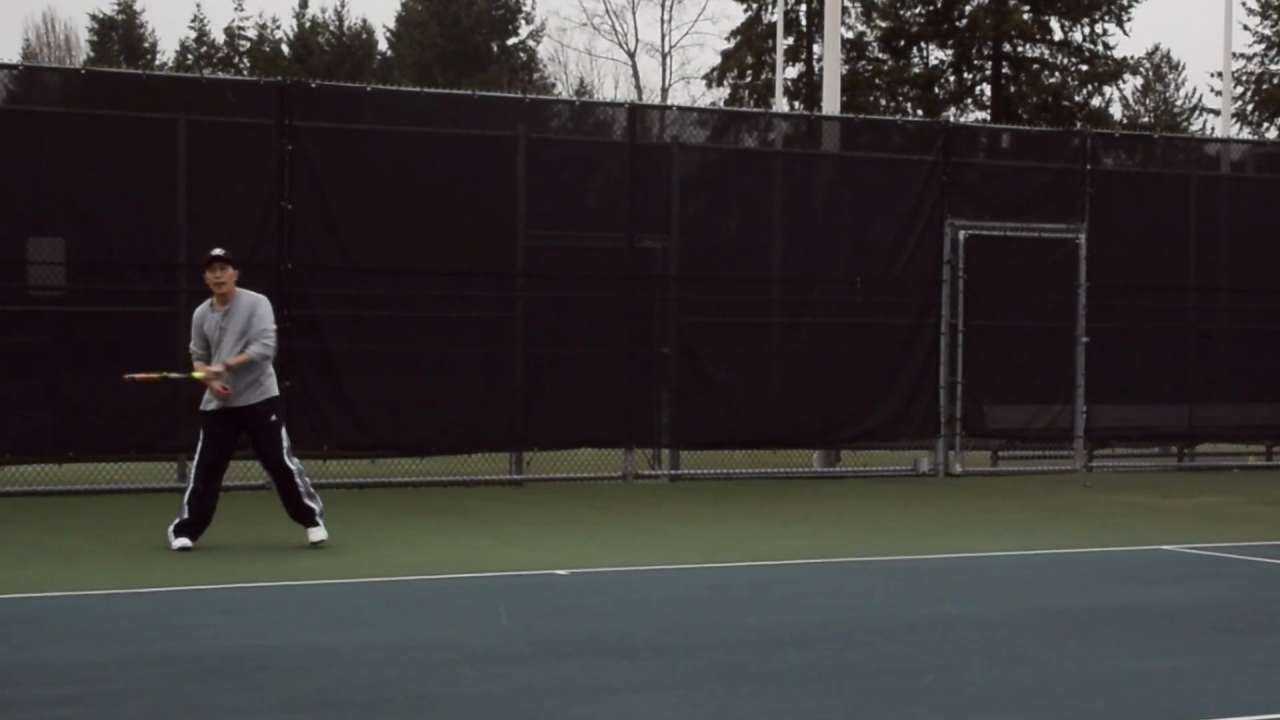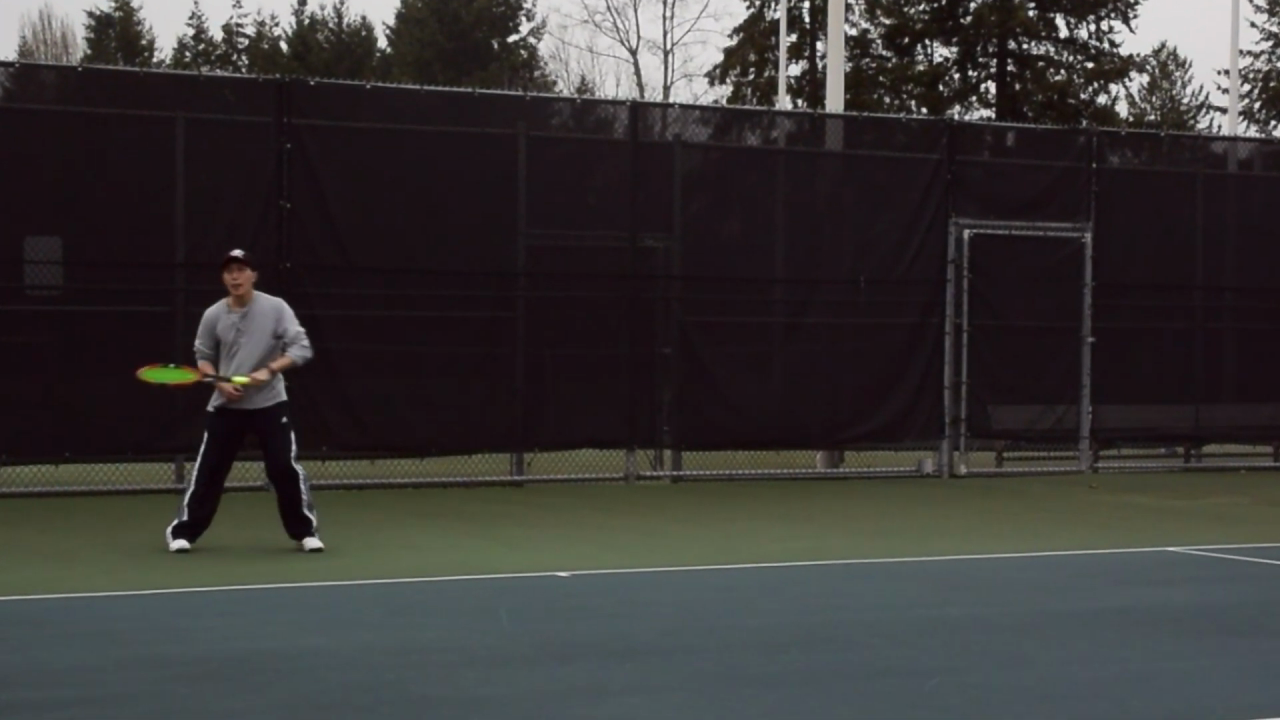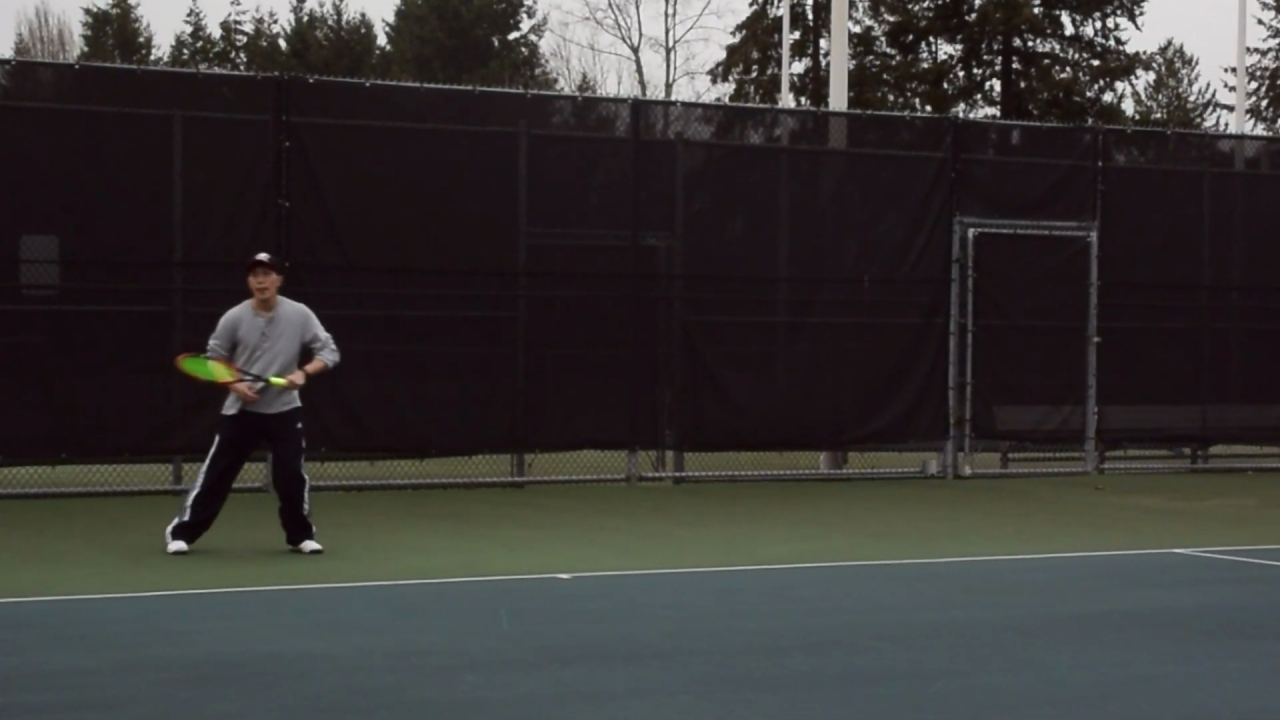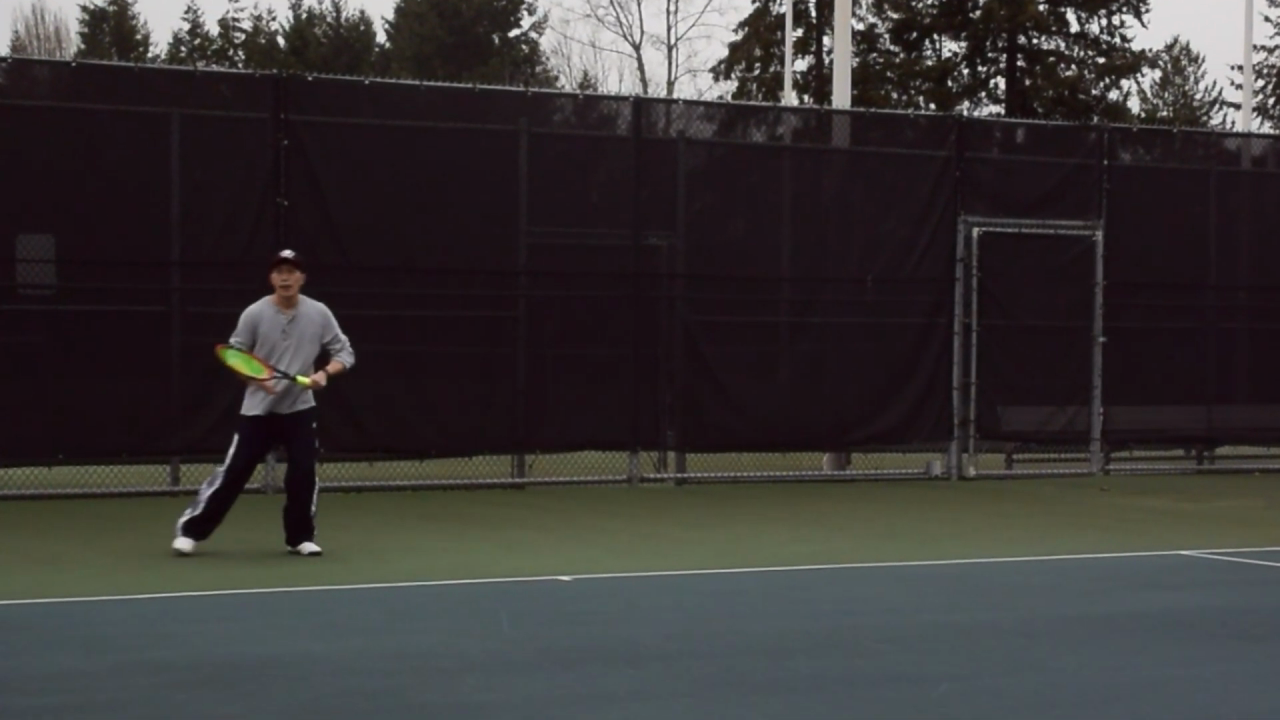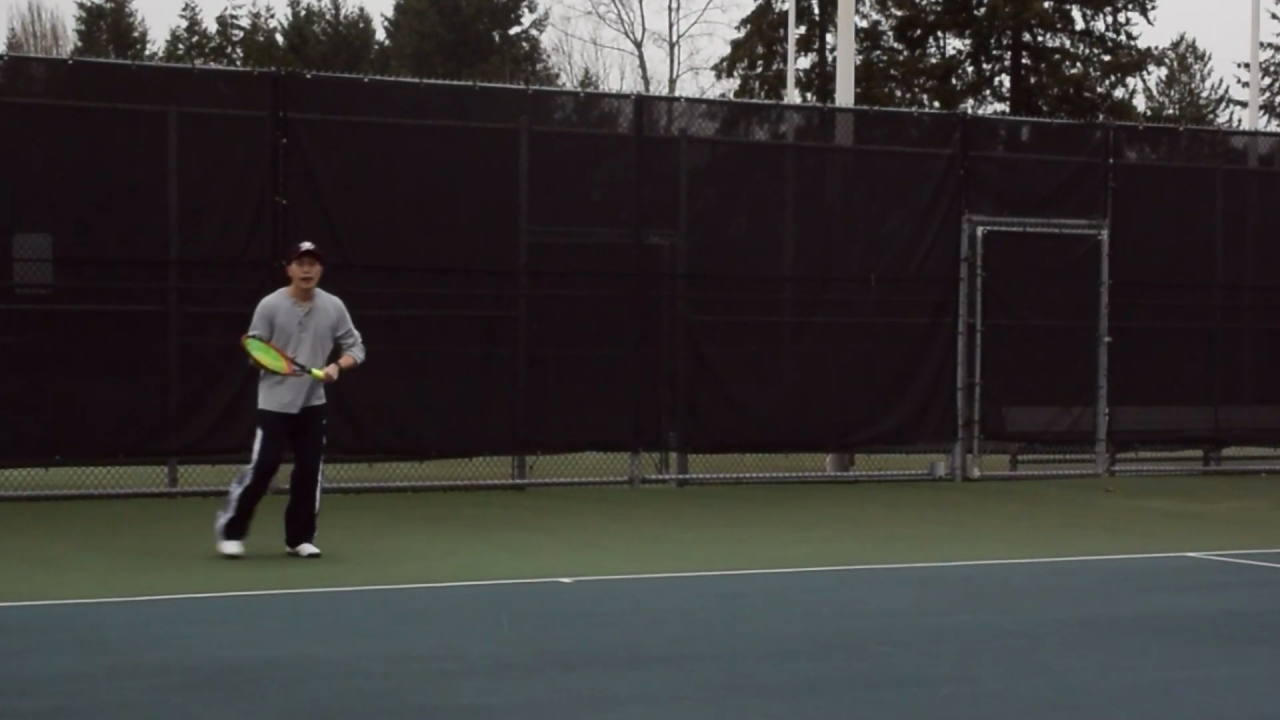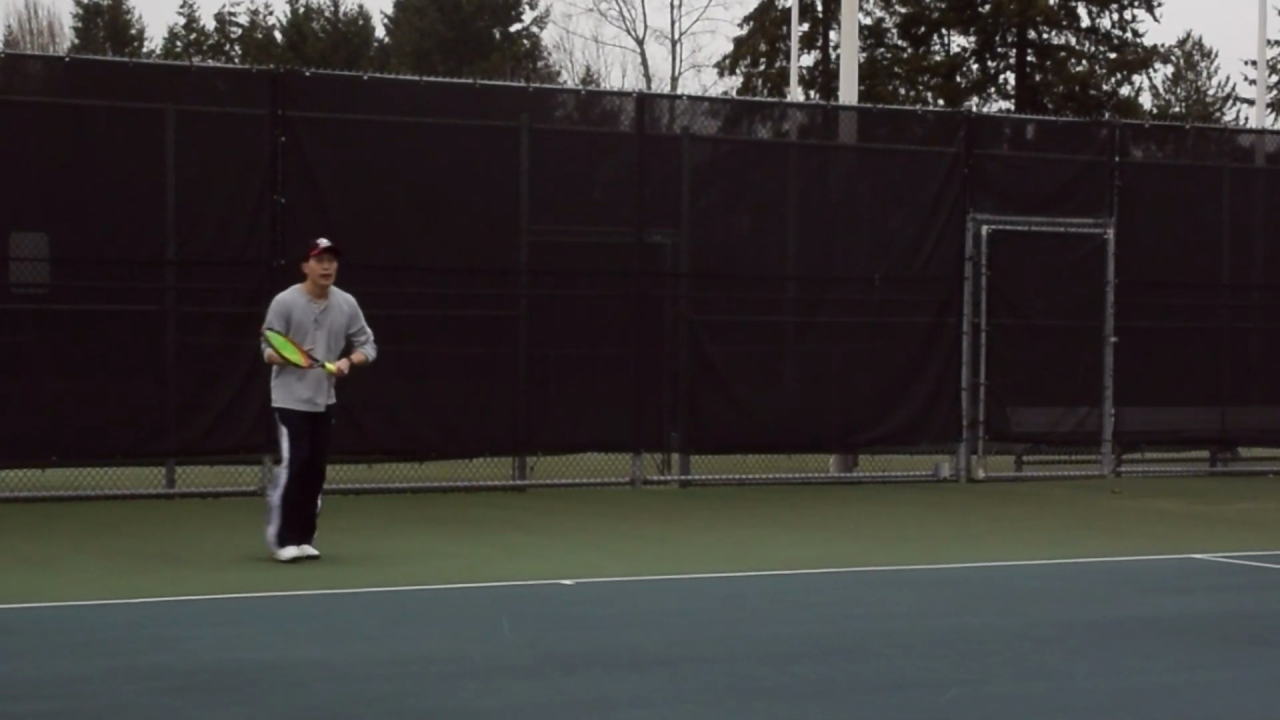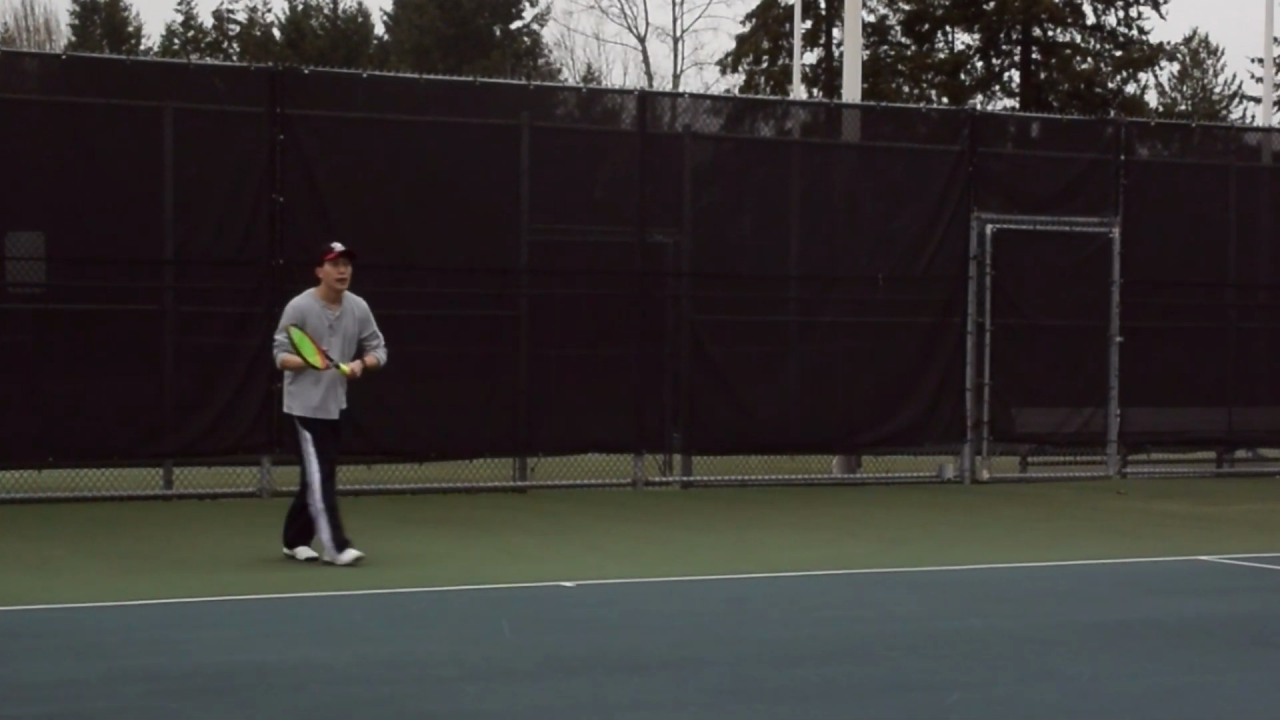
dt=0.2s
person 1, frame 1
left shoulder: (256, 303)
right shoulder: (201, 315)
left elbow: (265, 346)
right elbow: (198, 357)
left wrist: (225, 365)
right wrist: (211, 380)
left hip: (260, 398)
right hip: (219, 403)
left knee: (280, 461)
right knee: (206, 467)
left ankle: (312, 520)
right ankle: (185, 529)
person 1, frame 2
left shoulder: (276, 308)
right shoulder: (213, 315)
left elbow: (301, 347)
right elbow: (203, 357)
left wrist: (269, 370)
right wrist: (219, 383)
left hip: (270, 403)
right hip: (227, 405)
left knee: (284, 466)
right knee: (208, 469)
left ankle: (303, 531)
right ankle: (183, 531)
person 1, frame 3
left shoulder: (300, 314)
right shoulder: (234, 318)
left elbow: (329, 351)
right elbow: (214, 358)
left wrist: (304, 372)
right wrist: (233, 384)
left hip: (284, 408)
right hip: (241, 409)
left knee: (291, 472)
right knee: (216, 471)
left ankle: (300, 535)
right ankle: (181, 532)
person 1, frame 4
left shoulder: (319, 313)
right shoulder: (254, 314)
left elbow: (345, 353)
left wrist: (325, 373)
right wrist: (255, 378)
left hip: (300, 407)
right hip: (258, 408)
left knee: (303, 472)
right knee: (235, 470)
left ankle: (300, 536)
right ankle: (191, 529)
person 1, frame 5
left shoulder: (333, 306)
right shoulder: (270, 305)
left elbow: (356, 348)
left wrist: (338, 366)
left hip: (313, 402)
right hip: (275, 402)
left knee: (310, 471)
right knee: (262, 465)
left ankle: (300, 538)
right ankle: (230, 531)
person 1, frame 6
left shoulder: (347, 304)
right shoulder: (285, 302)
left elbow: (368, 345)
right elbow: (269, 351)
left wrist: (348, 361)
right wrist: (292, 359)
left hip: (324, 399)
right hip: (290, 398)
left knee: (314, 469)
right knee: (294, 466)
left ankle: (300, 538)
right ankle: (283, 538)
person 1, frame 7
left shoulder: (359, 307)
right shoulder: (299, 307)
left elbow: (378, 350)
right elbow: (280, 356)
left wrist: (360, 363)
right wrist: (308, 361)
left hip: (334, 403)
right hip: (304, 404)
left knee: (318, 475)
right knee: (321, 471)
left ankle: (296, 540)
right ankle: (336, 545)
